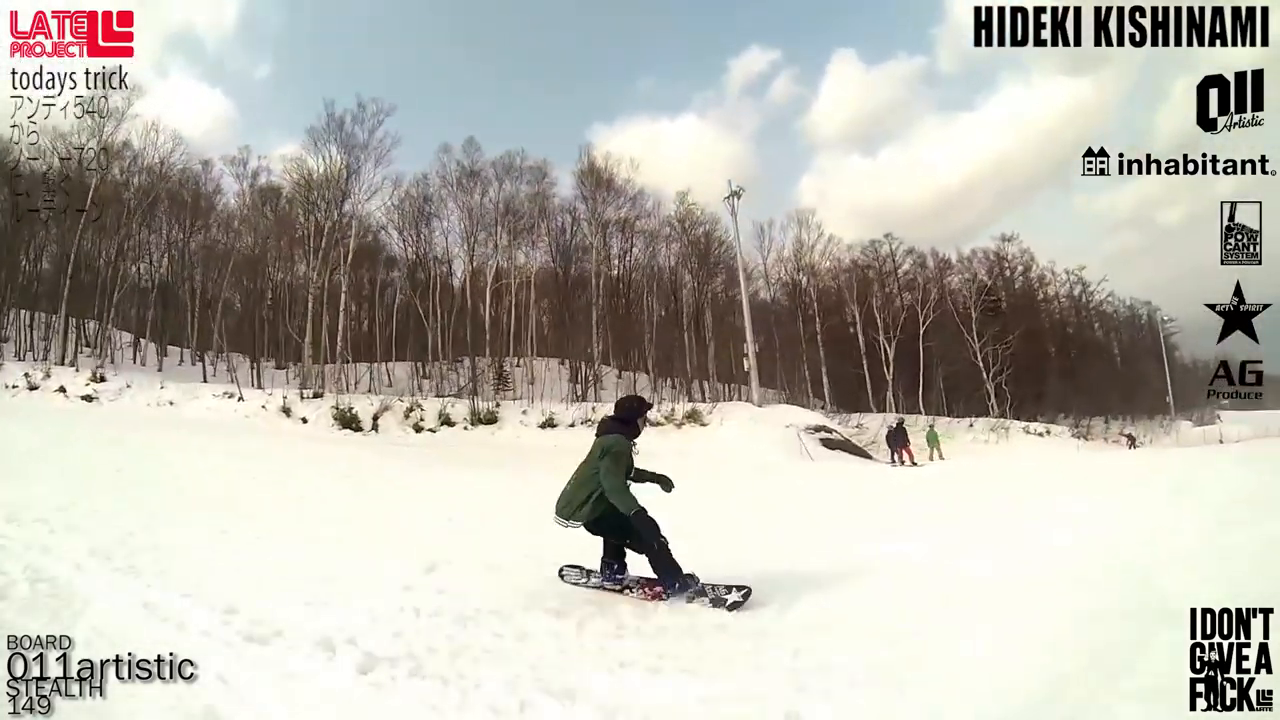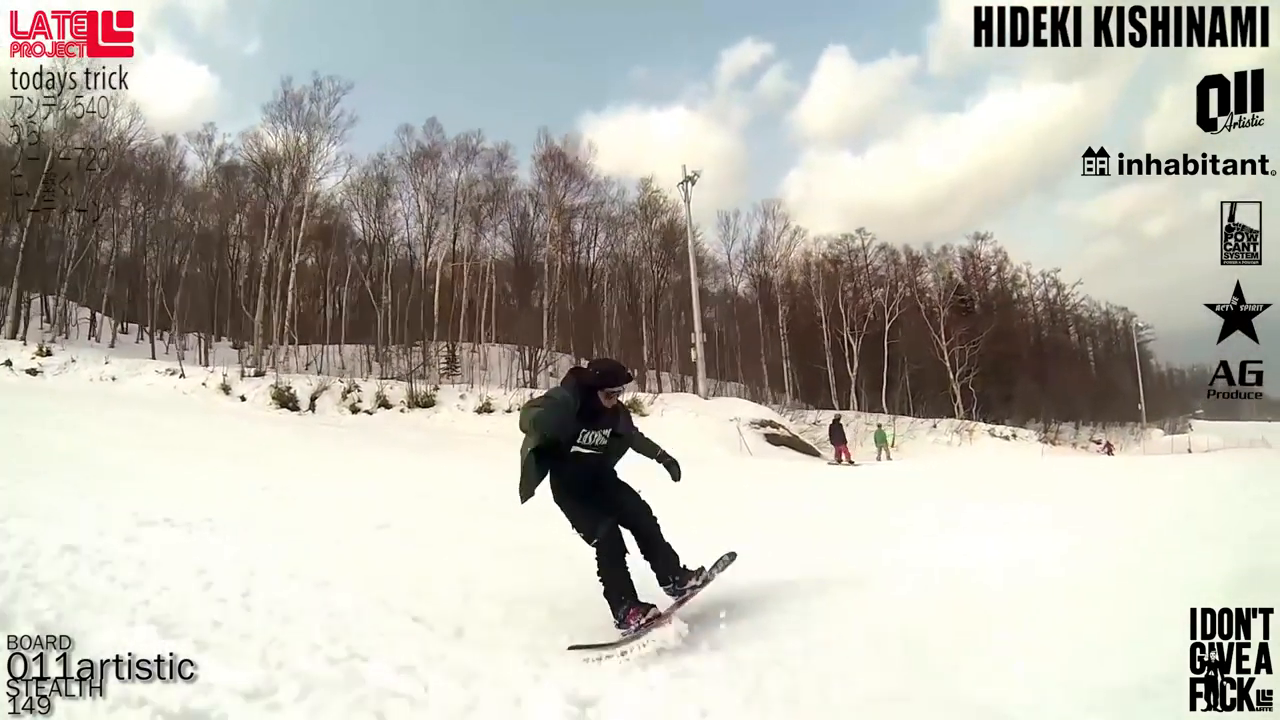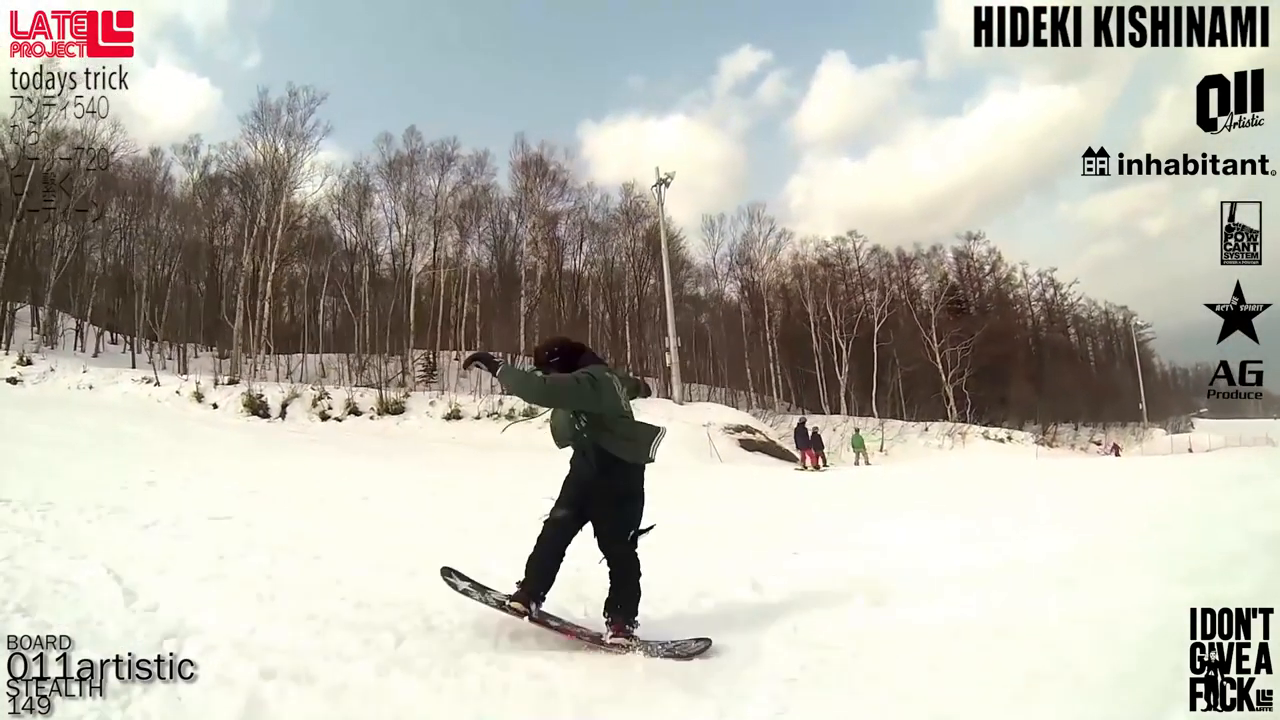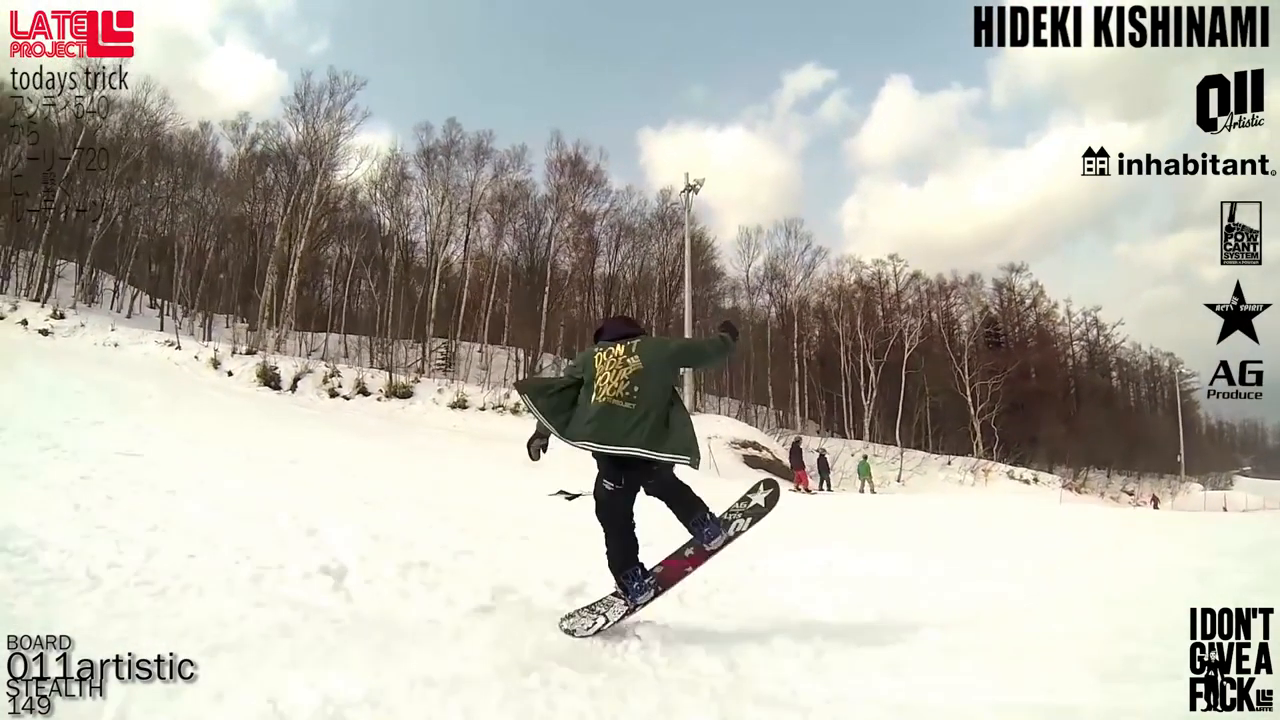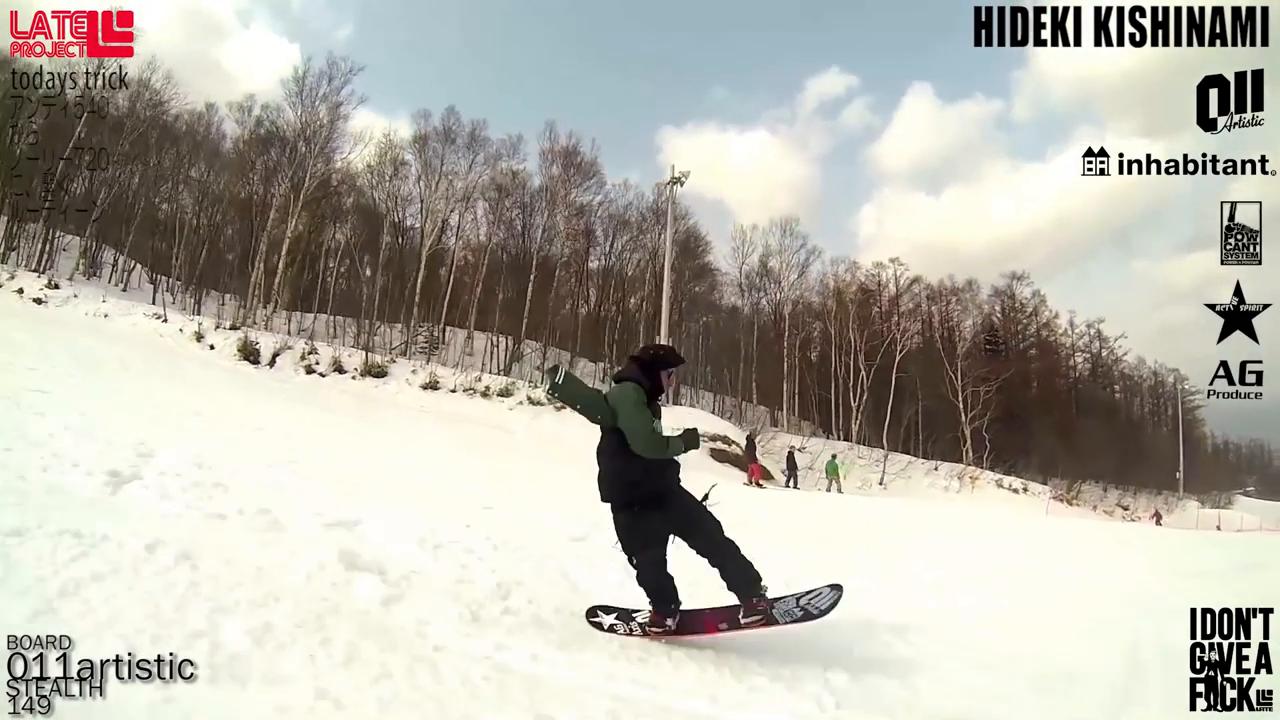
dt=0.7s
person 1, frame 1
left shoulder: (611, 438)
right shoulder: (618, 444)
right elbow: (614, 483)
left wrist: (654, 477)
right wrist: (638, 514)
left hip: (583, 504)
right hip: (594, 510)
left knee: (618, 521)
right knee: (652, 540)
left ankle: (612, 573)
right ankle: (677, 585)
person 1, frame 2
left shoulder: (613, 410)
right shoulder: (566, 399)
left elbow: (631, 435)
right elbow: (532, 413)
left wrist: (662, 456)
right wrist: (544, 421)
left hip: (602, 479)
right hip: (572, 487)
left knee: (643, 519)
right knee: (608, 540)
left ankle: (675, 579)
right ankle: (627, 611)
person 1, frame 3
left shoulder: (587, 382)
right shoulder: (601, 376)
left elbow: (541, 389)
right elbow: (627, 383)
left wrist: (497, 367)
right wrist: (639, 386)
left hip: (619, 479)
right hip: (585, 471)
left knee: (619, 549)
right knee: (554, 531)
left ankle: (620, 619)
right ankle: (529, 594)
person 1, frame 4
left shoulder: (589, 358)
right shoulder: (657, 347)
left elbow: (559, 393)
right elbow: (711, 351)
left wrist: (540, 435)
right wrist: (727, 337)
left hip: (612, 456)
right hip: (655, 448)
left knee: (615, 523)
right knee: (668, 487)
left ankle: (634, 584)
right ankle: (707, 531)
person 1, frame 5
left shoulder: (642, 399)
right shoulder: (628, 394)
right elbow: (646, 444)
right wrist: (683, 442)
left hip: (662, 488)
right hip: (629, 500)
left knee: (711, 538)
right knee: (648, 563)
left ankle: (751, 594)
right ankle: (663, 608)
